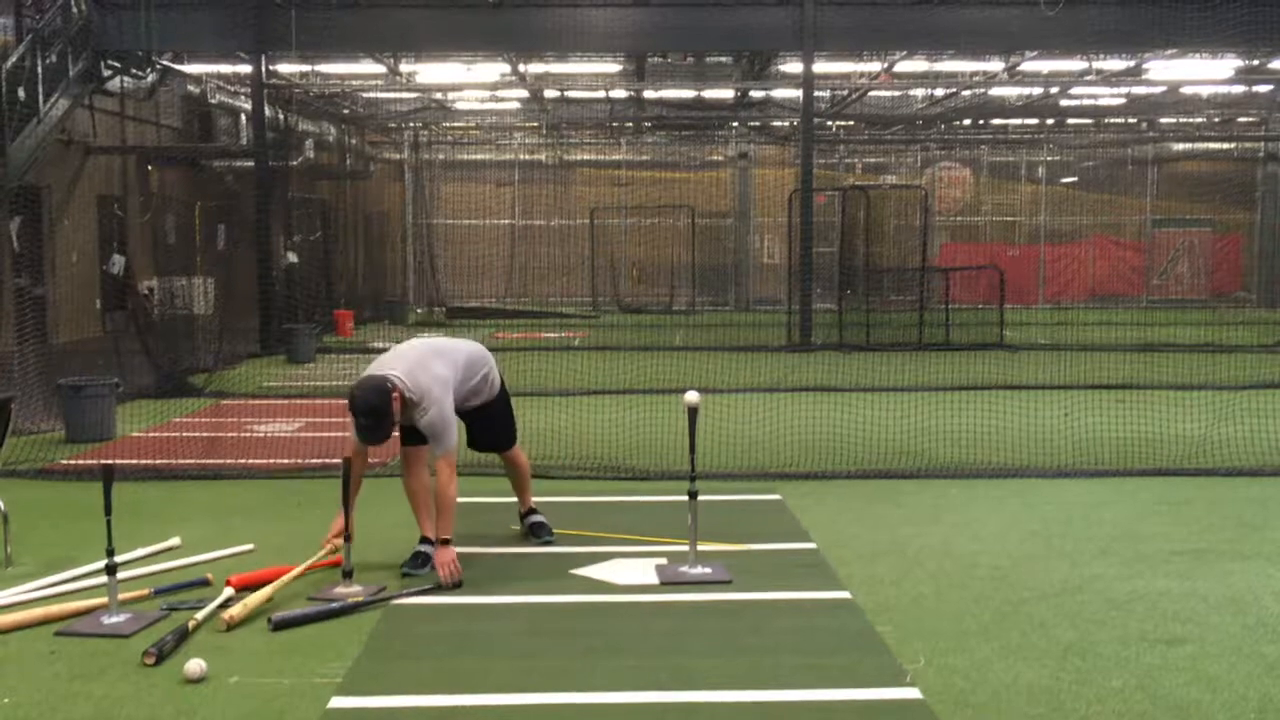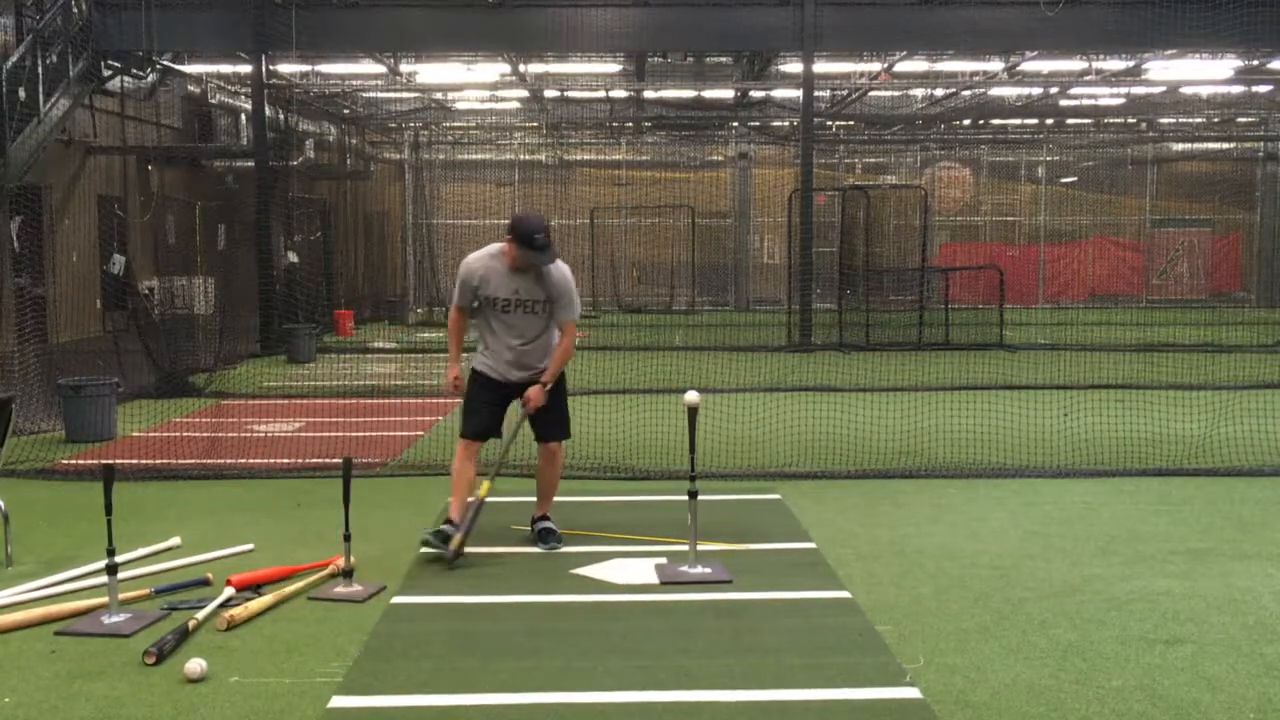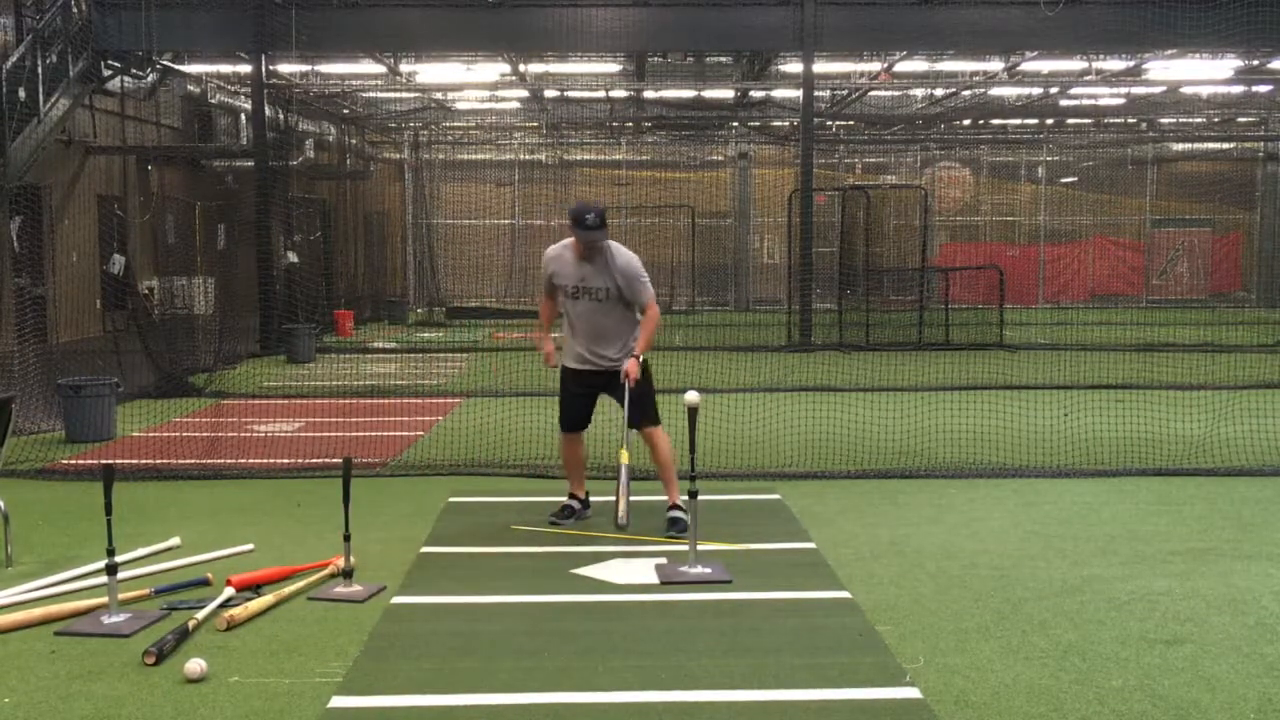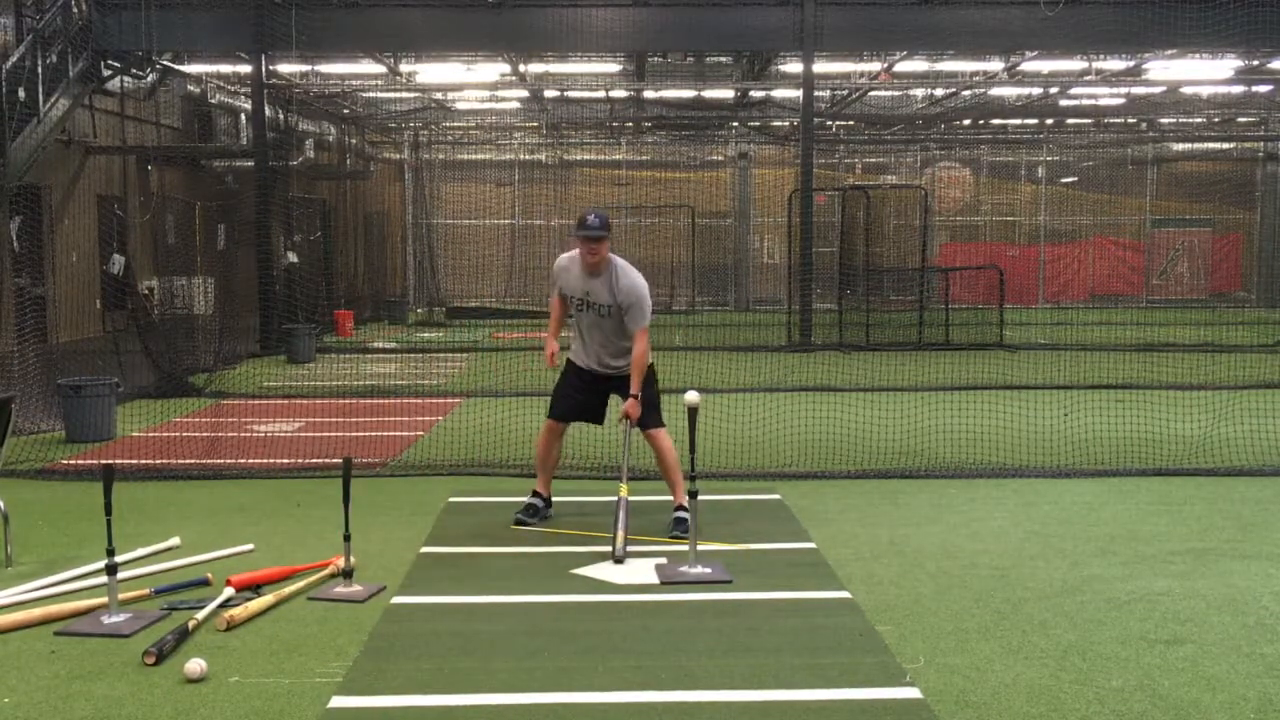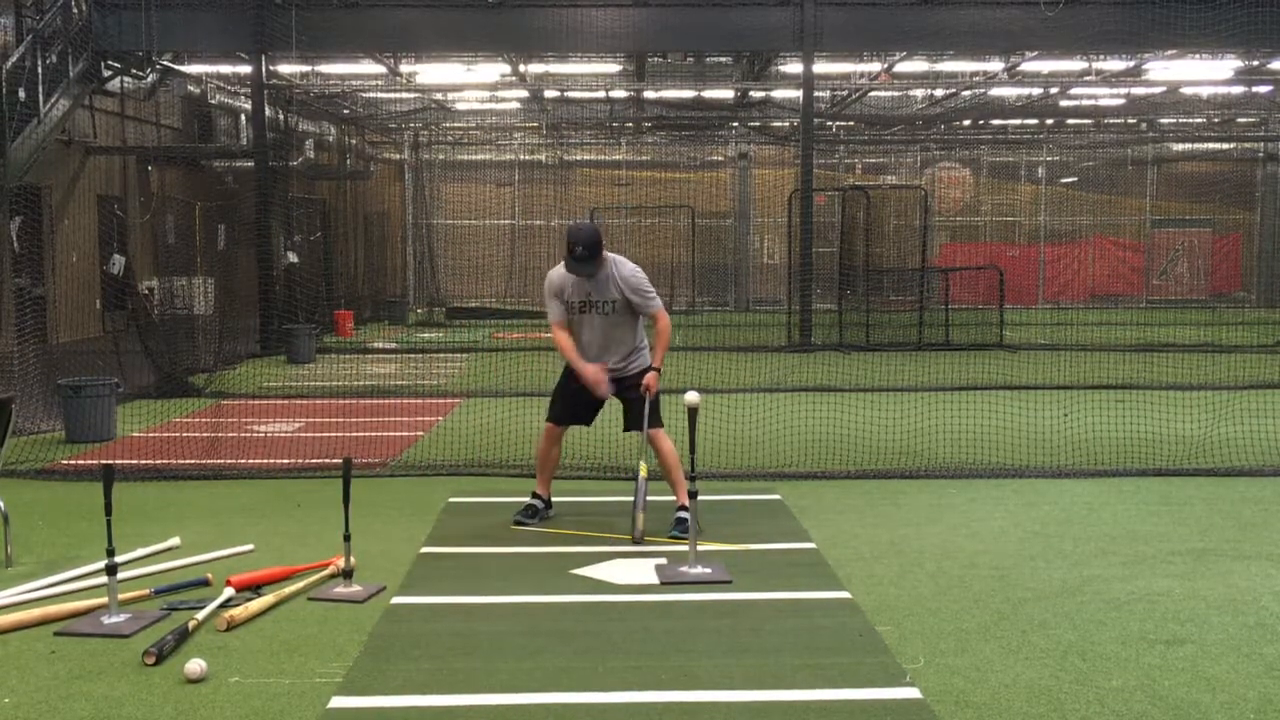
dt=1s
person 1, frame 1
left shoulder: (430, 403)
right shoulder: (368, 396)
left elbow: (446, 476)
right elbow: (357, 454)
left wrist: (445, 543)
right wrist: (345, 513)
left hip: (478, 380)
left knee: (508, 450)
right knee: (411, 457)
left ankle: (528, 510)
right ankle: (427, 540)
person 1, frame 2
left shoulder: (558, 275)
right shoulder: (475, 266)
left elbow: (568, 334)
right elbow: (459, 312)
left wrist: (544, 384)
right wrist: (454, 363)
left hip: (545, 371)
right hip: (490, 369)
left knee: (551, 446)
right knee: (469, 441)
left ankle: (542, 518)
right ankle: (452, 523)
person 1, frame 3
left shoulder: (625, 262)
right shoulder: (554, 258)
left elbow: (651, 311)
left wrist: (637, 356)
right wrist: (545, 339)
left hip: (624, 360)
right hip: (578, 360)
left knee: (650, 429)
right knee: (570, 431)
left ankle: (675, 505)
right ankle: (578, 497)
person 1, frame 4
left shoulder: (631, 282)
right shoulder: (563, 266)
left elbow: (641, 342)
left wrist: (634, 395)
right wrist: (552, 337)
left hip: (629, 367)
right hip: (583, 363)
left knee: (655, 432)
right knee: (553, 425)
left ankle: (682, 507)
right ankle: (541, 498)
person 1, frame 5
left shoulder: (628, 274)
right shoulder: (556, 279)
left elbow: (662, 320)
right elbow: (559, 331)
left wrist: (655, 369)
right wrist: (582, 368)
left hip: (633, 368)
right hip: (583, 369)
left knee: (654, 433)
right knee: (552, 428)
left ankle: (684, 507)
right ankle: (541, 499)
